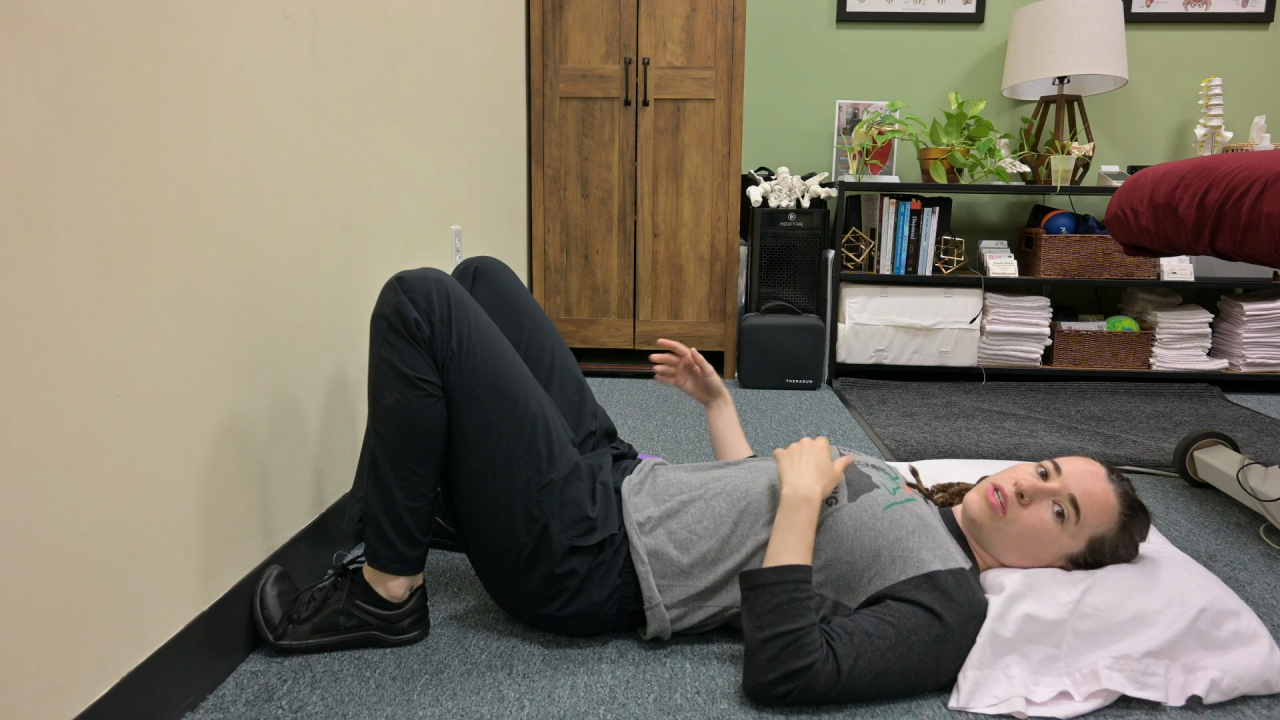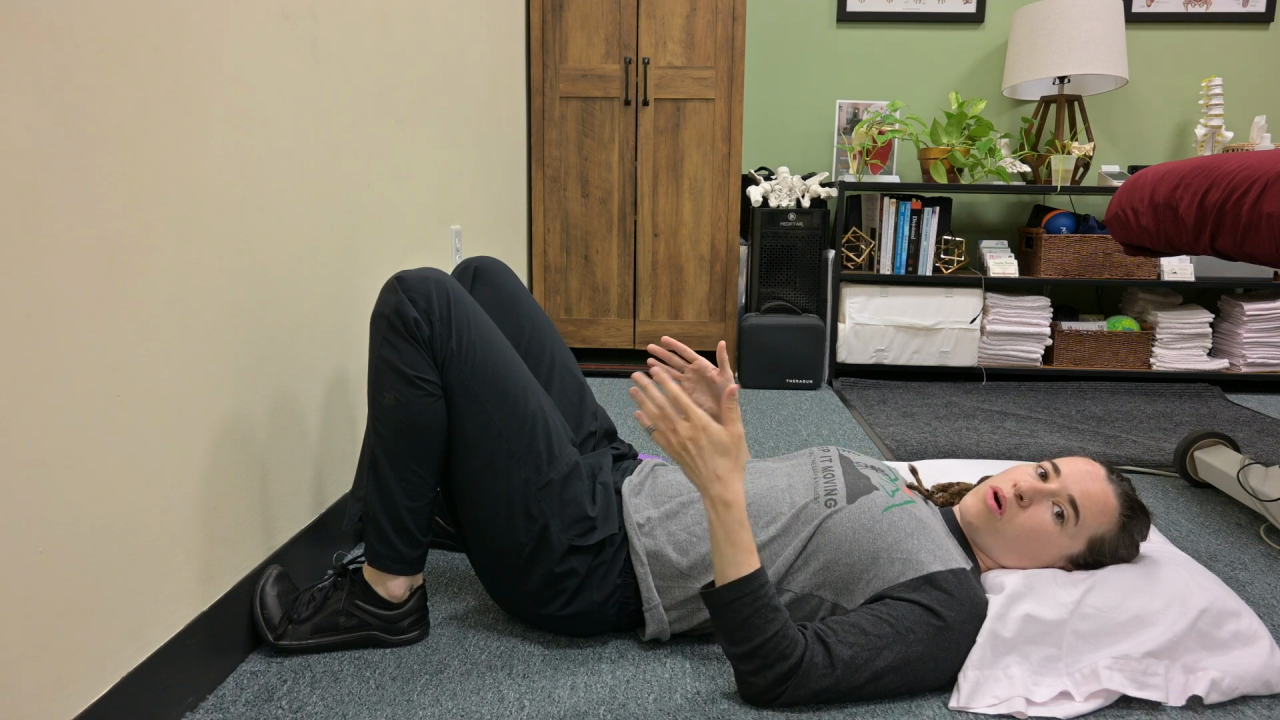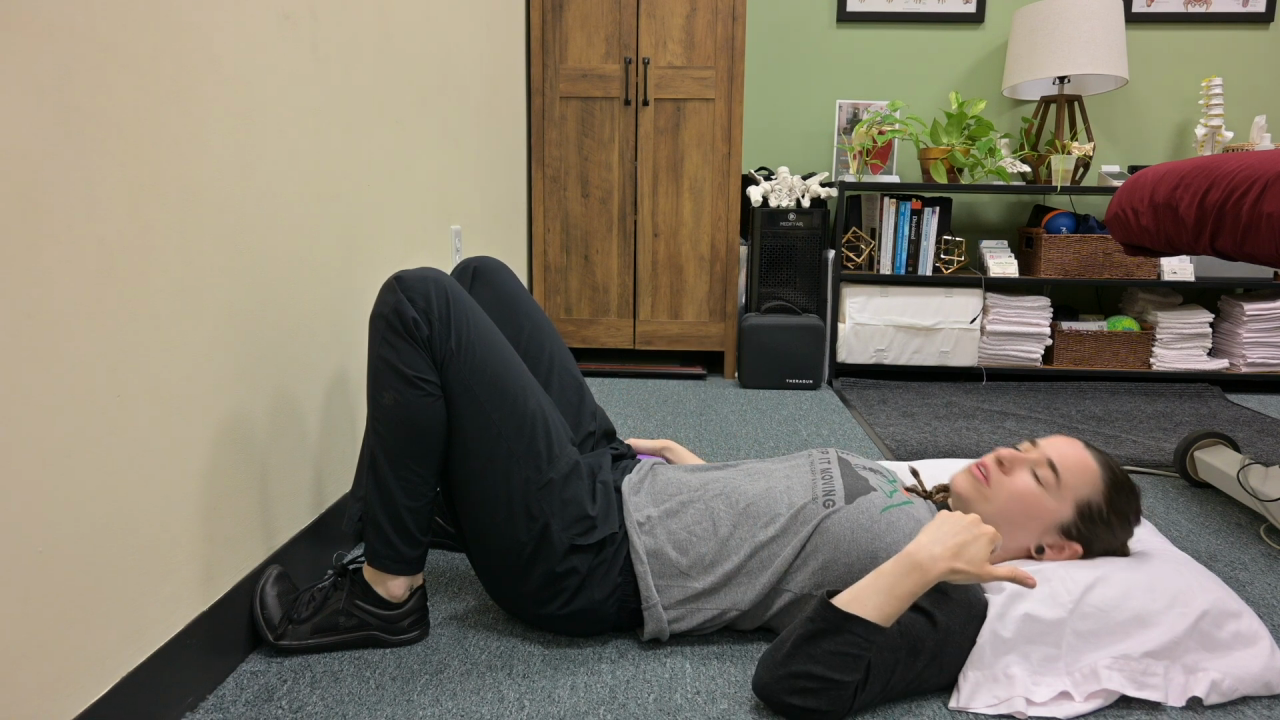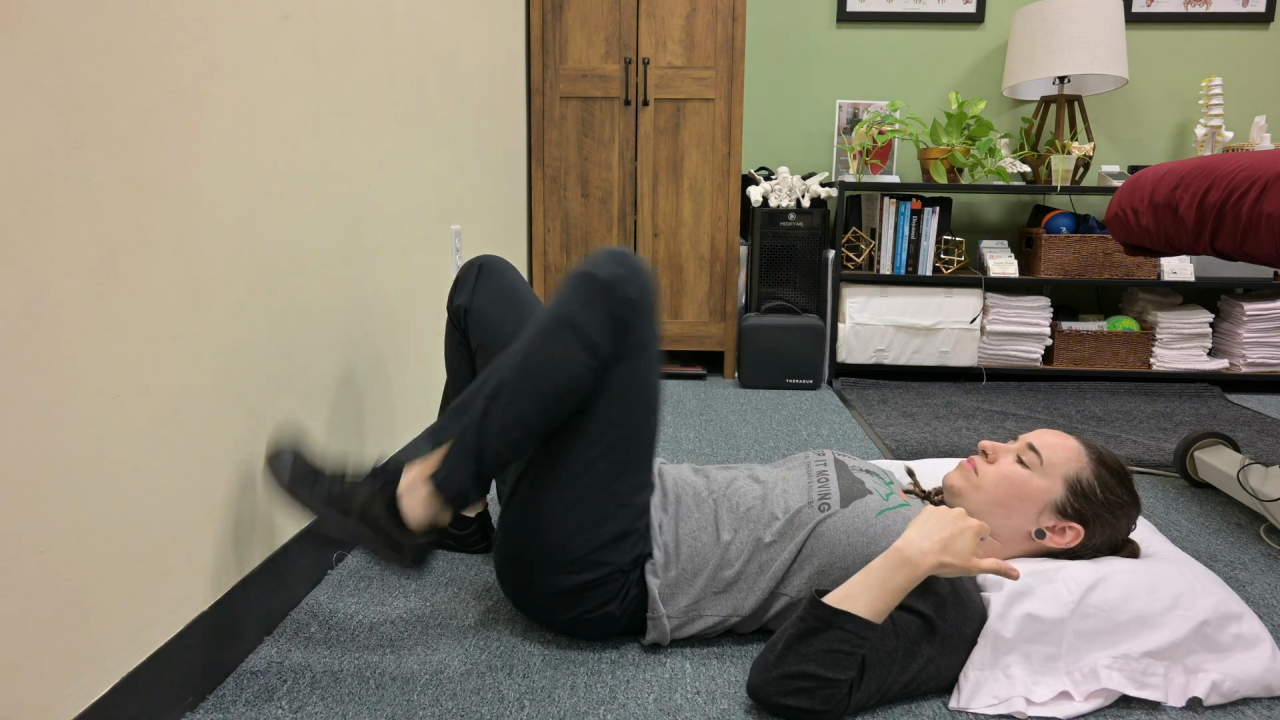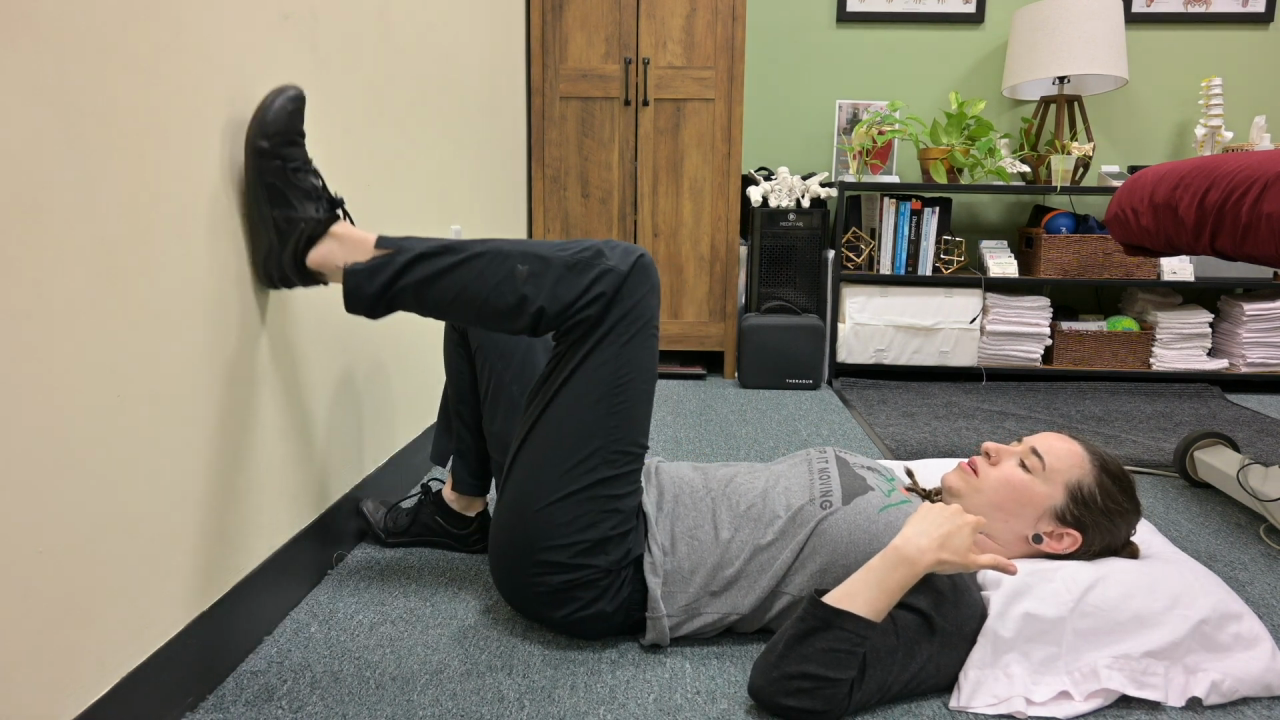
dt=1s
person 1, frame 1
left shoulder: (947, 605)
right shoulder: (915, 506)
left elbow: (782, 673)
left wrist: (799, 497)
right wrist: (716, 400)
left hip: (584, 559)
right hip: (620, 481)
left knee: (418, 303)
right knee: (478, 276)
left ankle: (381, 597)
right ankle: (437, 504)
person 1, frame 2
left shoulder: (948, 604)
right shoulder: (909, 494)
left elbow: (774, 672)
left wrist: (720, 490)
right wrist: (726, 420)
left hip: (582, 558)
right hip: (618, 480)
left knee: (420, 302)
right knee: (480, 277)
left ankle: (383, 595)
right ankle: (440, 502)
person 1, frame 3
left shoulder: (946, 604)
right shoulder: (908, 492)
left wrist: (925, 562)
right wrist: (677, 458)
left hip: (584, 557)
right hip: (621, 483)
left knee: (419, 302)
right knee: (478, 277)
left ankle: (384, 592)
right ankle: (447, 497)
person 1, frame 4
left shoulder: (946, 603)
right shoulder: (908, 498)
left wrist: (911, 560)
left hip: (590, 575)
right hip: (645, 497)
left knee: (614, 284)
right knee: (485, 281)
left ankle: (410, 499)
right ankle: (457, 509)
person 1, frame 5
left shoulder: (945, 600)
right shoulder: (903, 492)
left wrist: (909, 555)
left hip: (584, 567)
right hip: (641, 502)
left knee: (615, 277)
left ankle: (327, 248)
right ankle: (460, 508)
